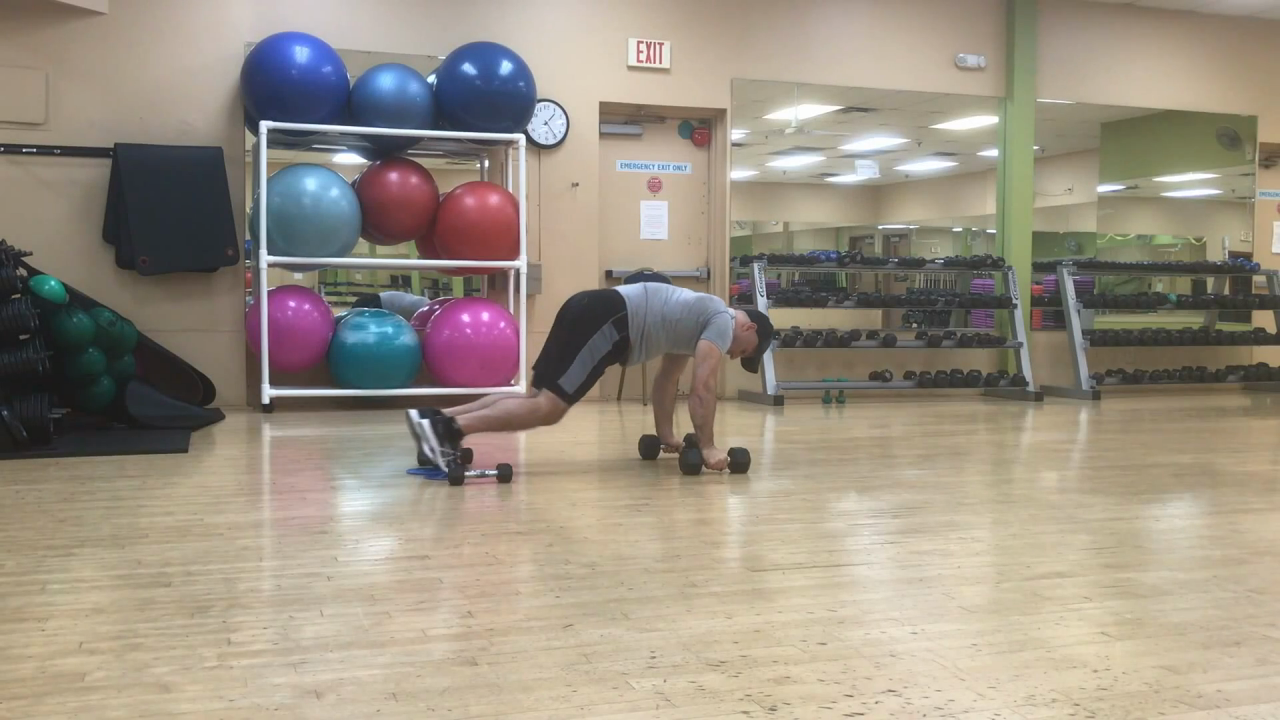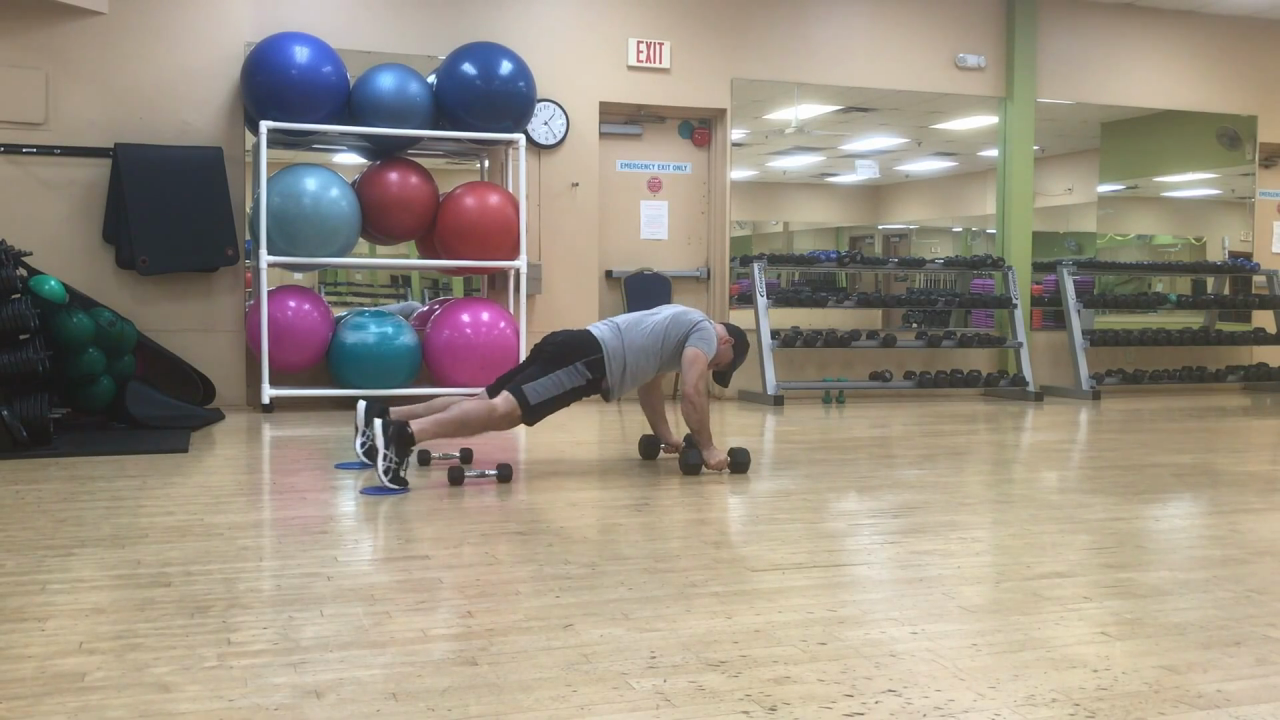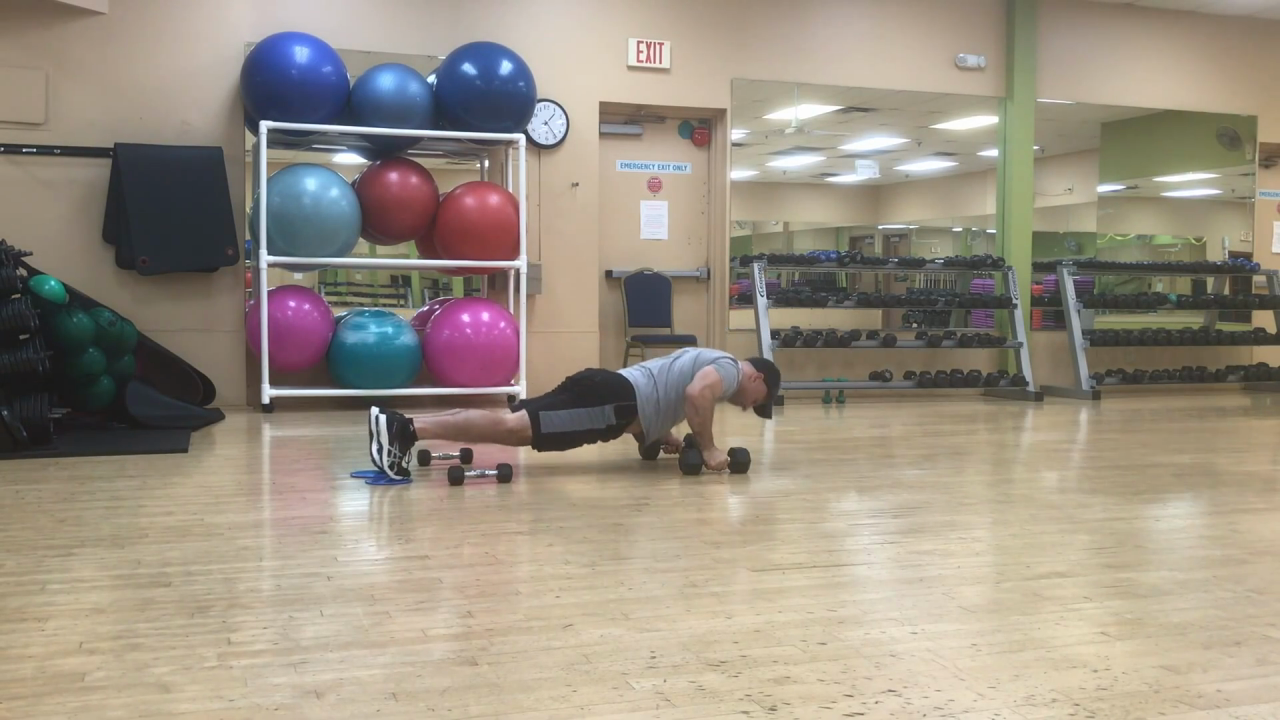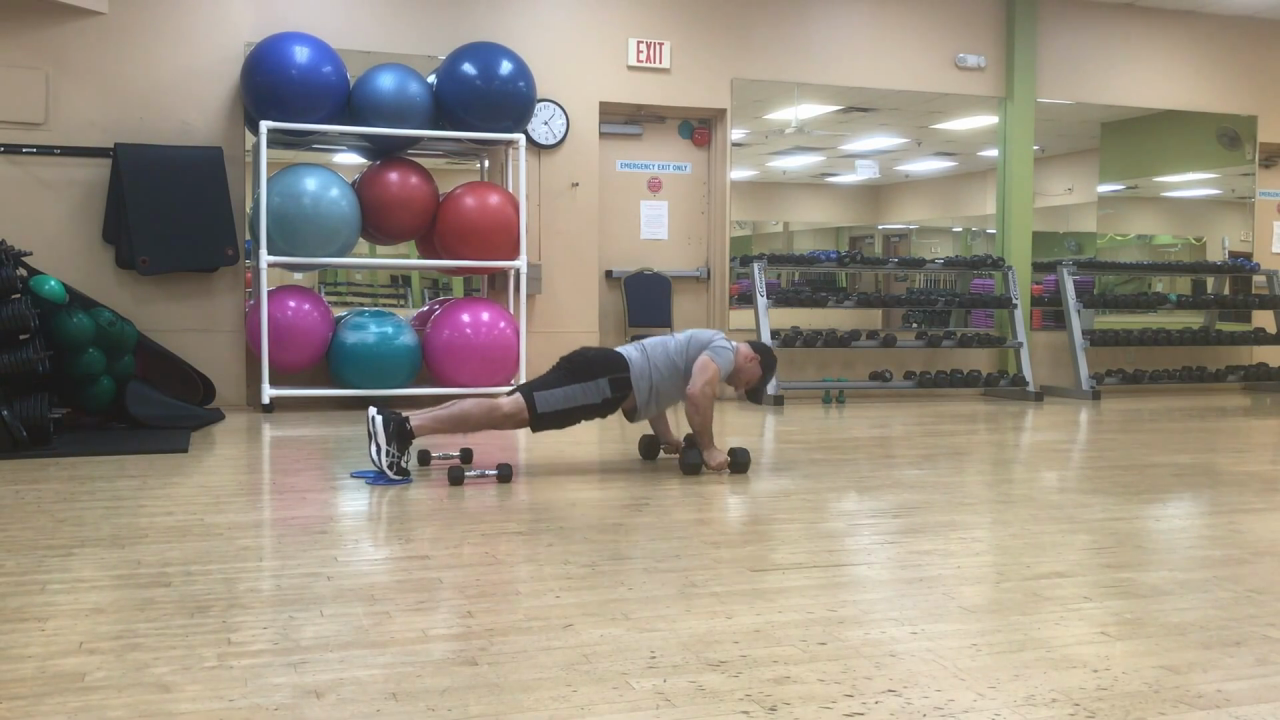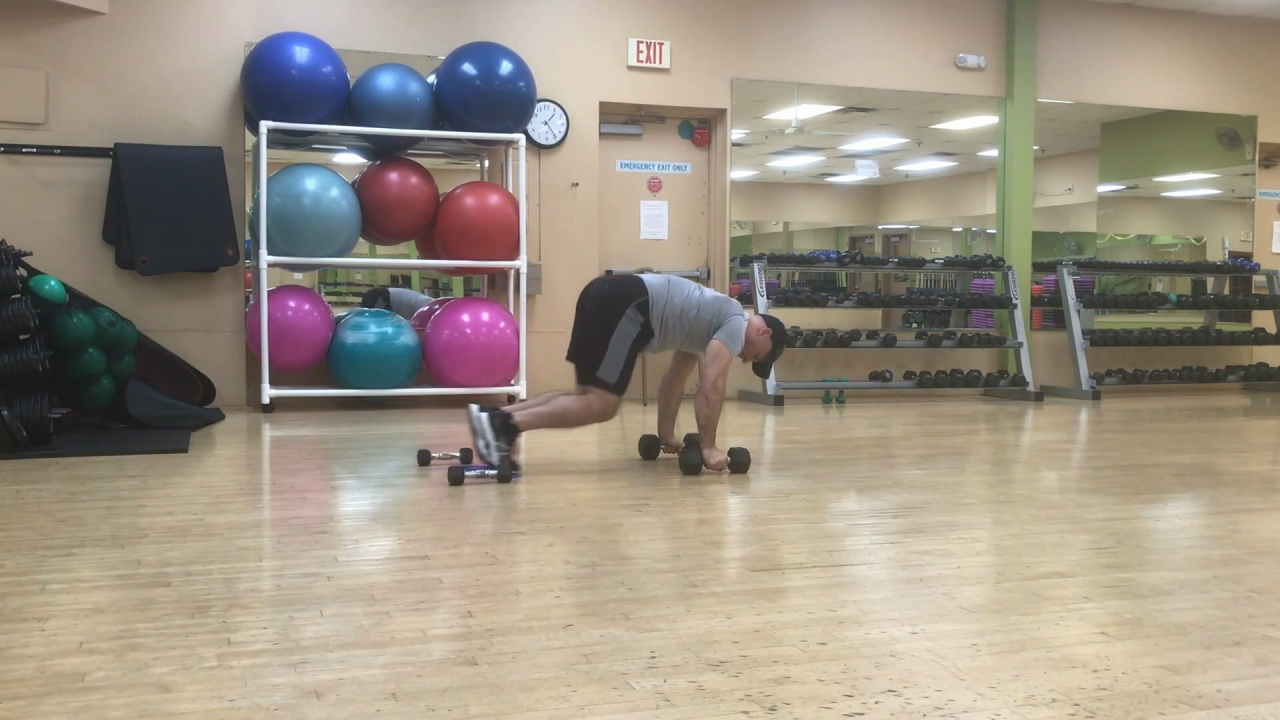
dt=1s
person 1, frame 1
left shoulder: (692, 326)
right shoulder: (722, 322)
left elbow: (666, 381)
right elbow: (703, 388)
left wrist: (665, 437)
right wrist: (708, 449)
left hip: (588, 312)
right hip: (607, 319)
left knee: (542, 399)
right knee: (547, 407)
left ankle: (437, 419)
right ankle: (448, 428)
person 1, frame 2
left shoulder: (682, 325)
right shoulder: (704, 332)
left elbow: (649, 382)
right elbow: (692, 392)
left wrist: (666, 436)
right wrist: (707, 448)
left hip: (578, 349)
right hip: (588, 358)
left knee: (486, 402)
right knee: (503, 411)
left ankle: (383, 416)
right ankle: (402, 435)
person 1, frame 3
left shoulder: (710, 362)
right shoulder: (729, 371)
right elbow: (696, 394)
left wrist: (664, 435)
right wrist: (707, 448)
left hip: (608, 390)
right hip: (615, 403)
left knee: (510, 422)
right knee: (512, 428)
left ankle: (401, 423)
right ankle: (407, 429)
person 1, frame 4
left shoulder: (705, 346)
right shoulder: (723, 351)
right elbow: (695, 394)
left wrist: (665, 436)
right wrist: (708, 449)
left hip: (607, 373)
right hip: (610, 378)
left knee: (508, 408)
right knee: (511, 411)
left ankle: (397, 422)
right ankle: (404, 428)
person 1, frame 5
left shoulder: (710, 325)
right shoulder: (735, 325)
left elbow: (675, 380)
right elbow: (711, 387)
left wrist: (666, 436)
right wrist: (708, 447)
left hip: (605, 296)
right hip: (623, 304)
left knee: (591, 396)
right knee: (600, 405)
left ankle: (505, 417)
right ankle: (504, 423)
